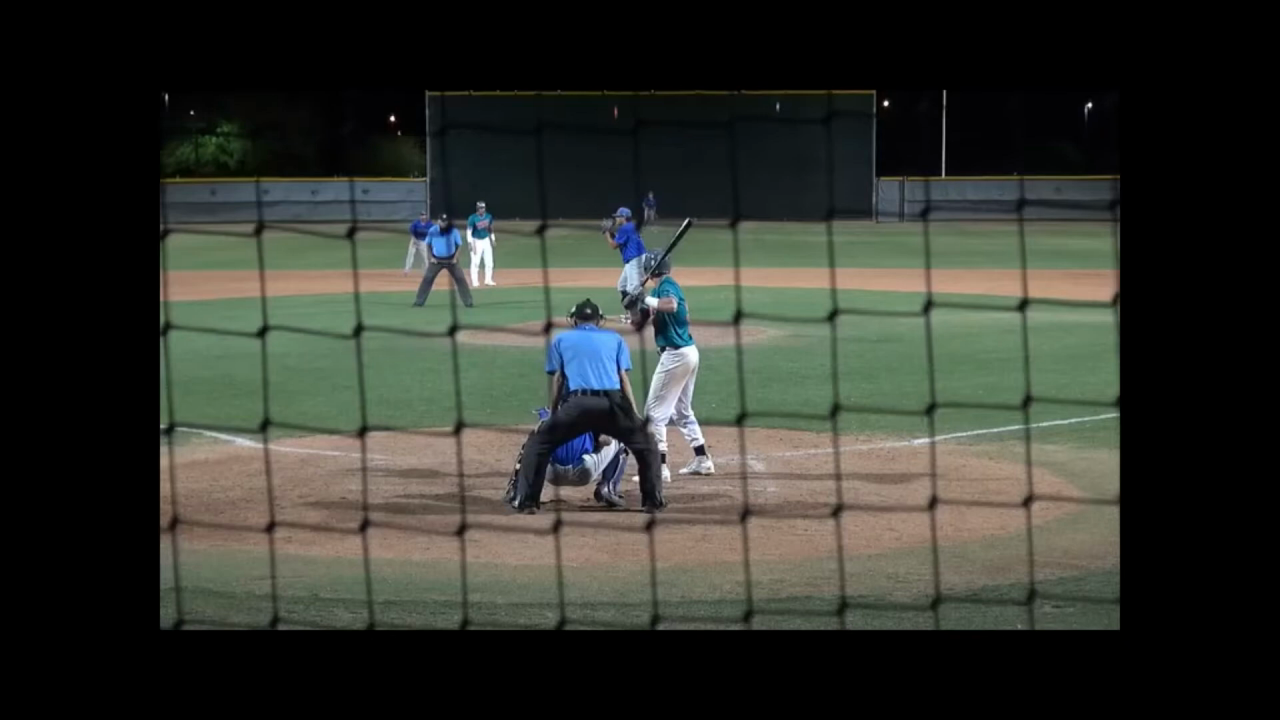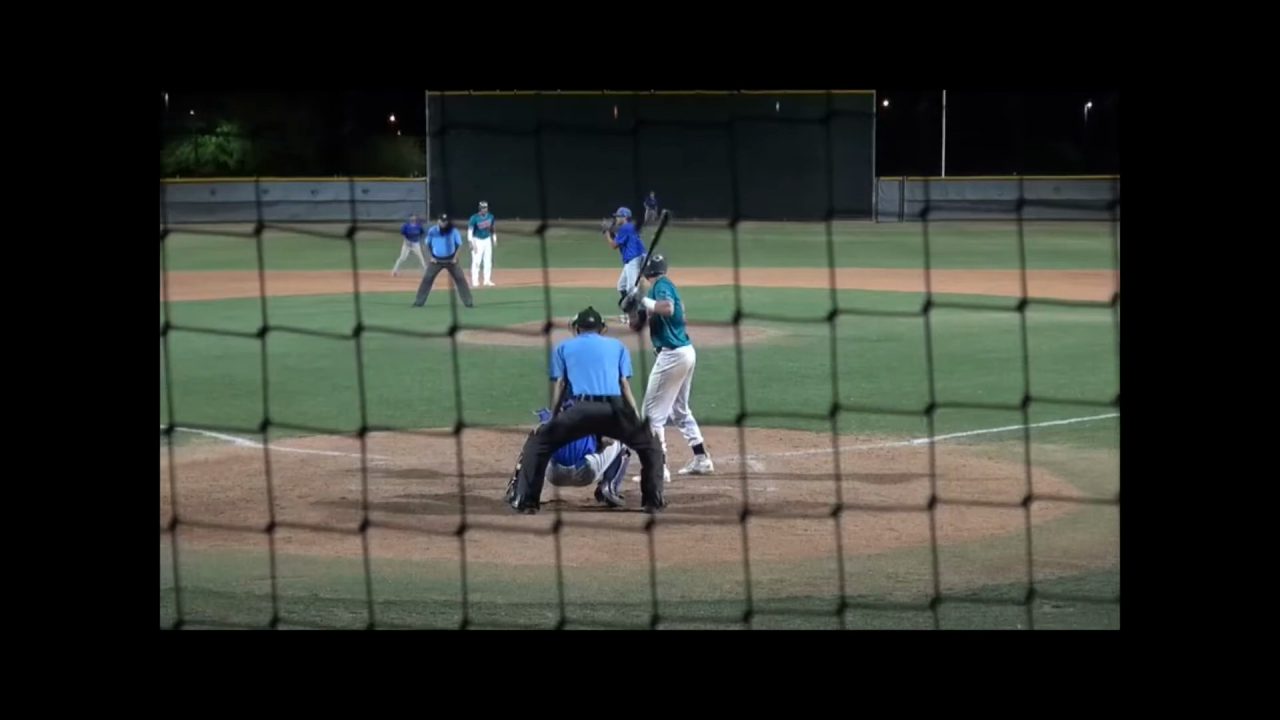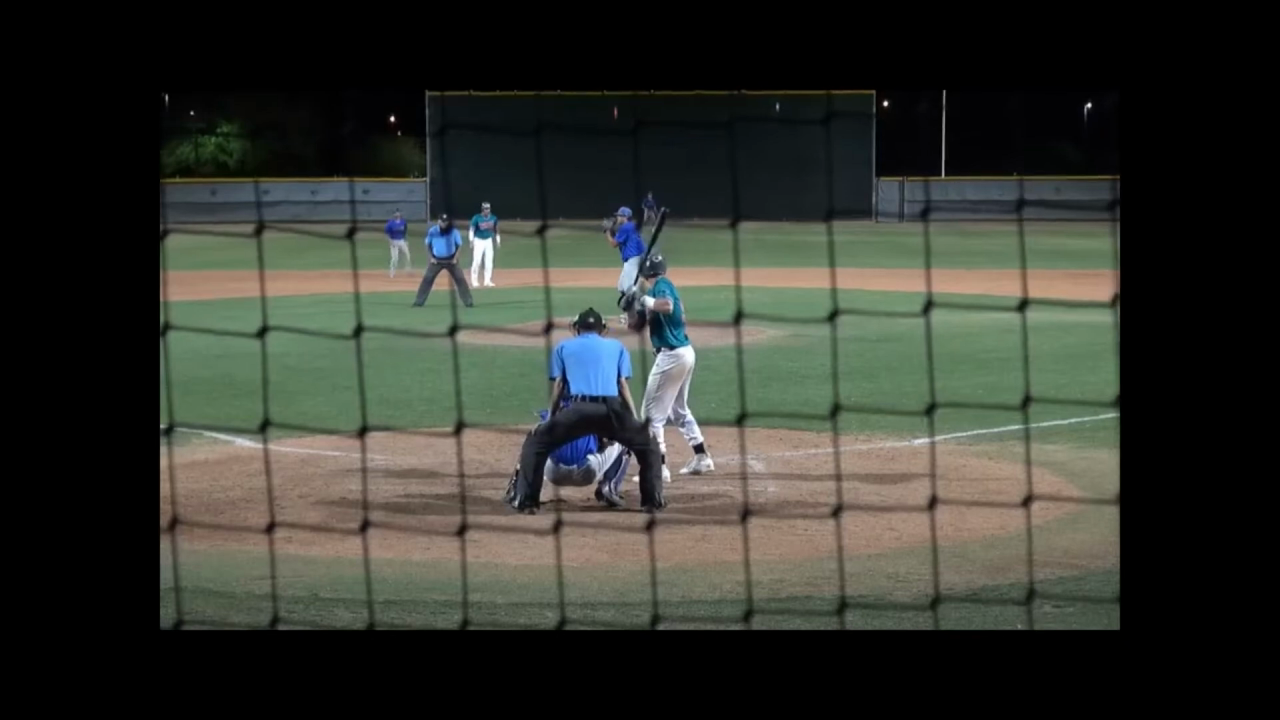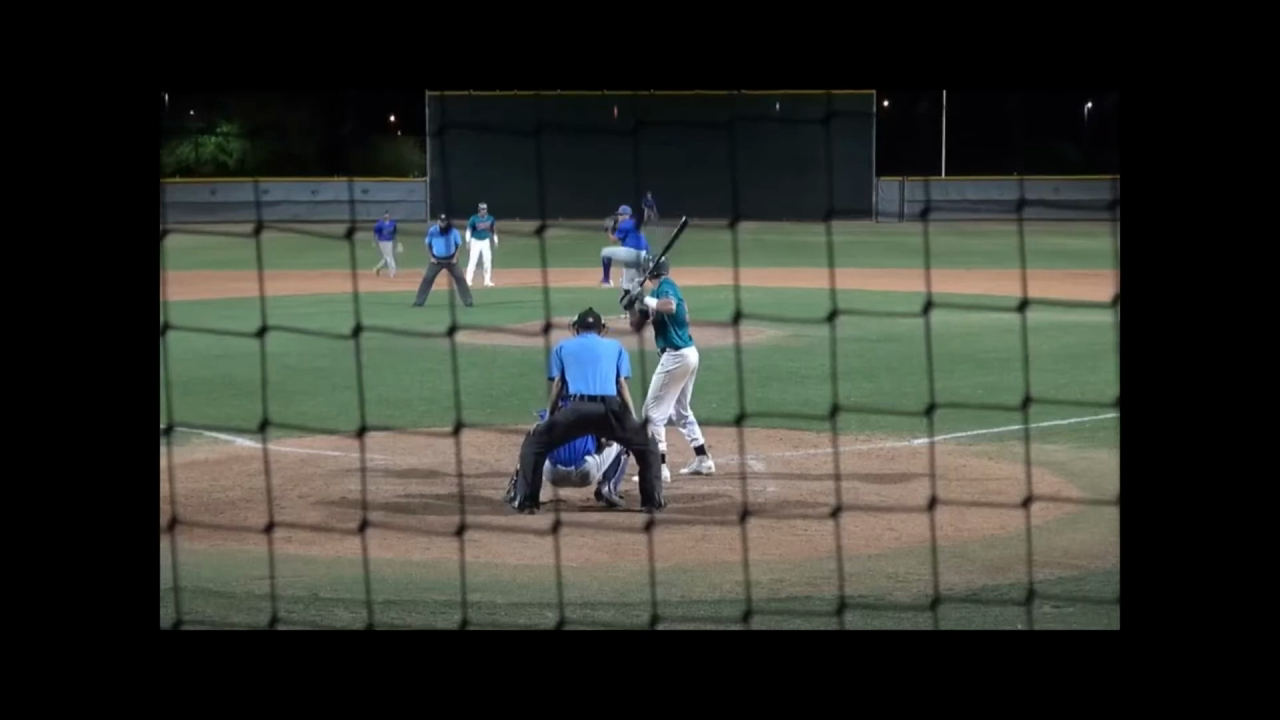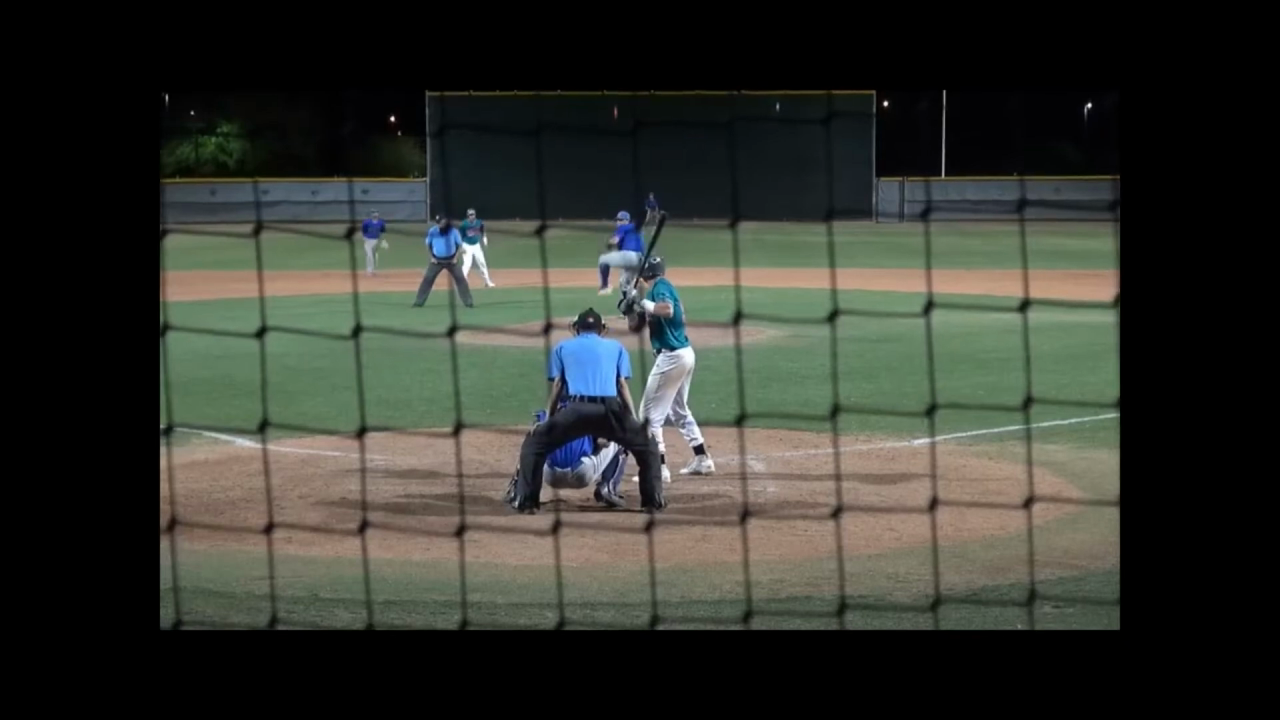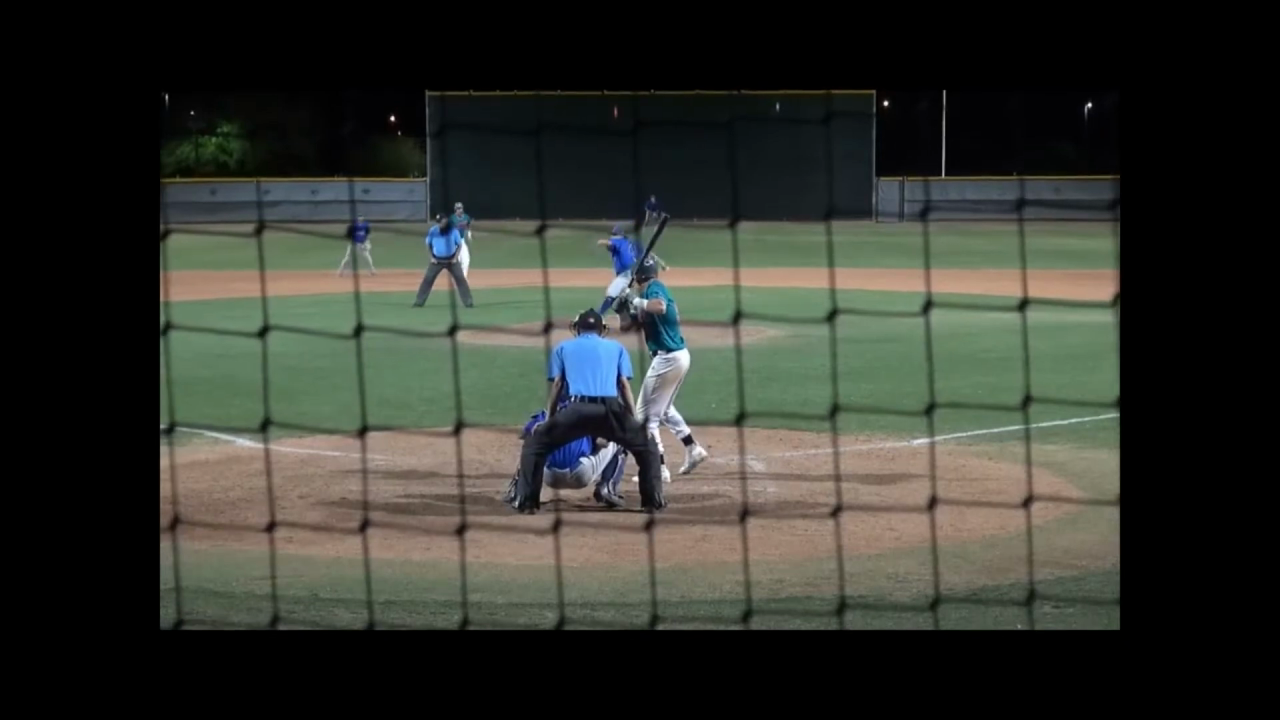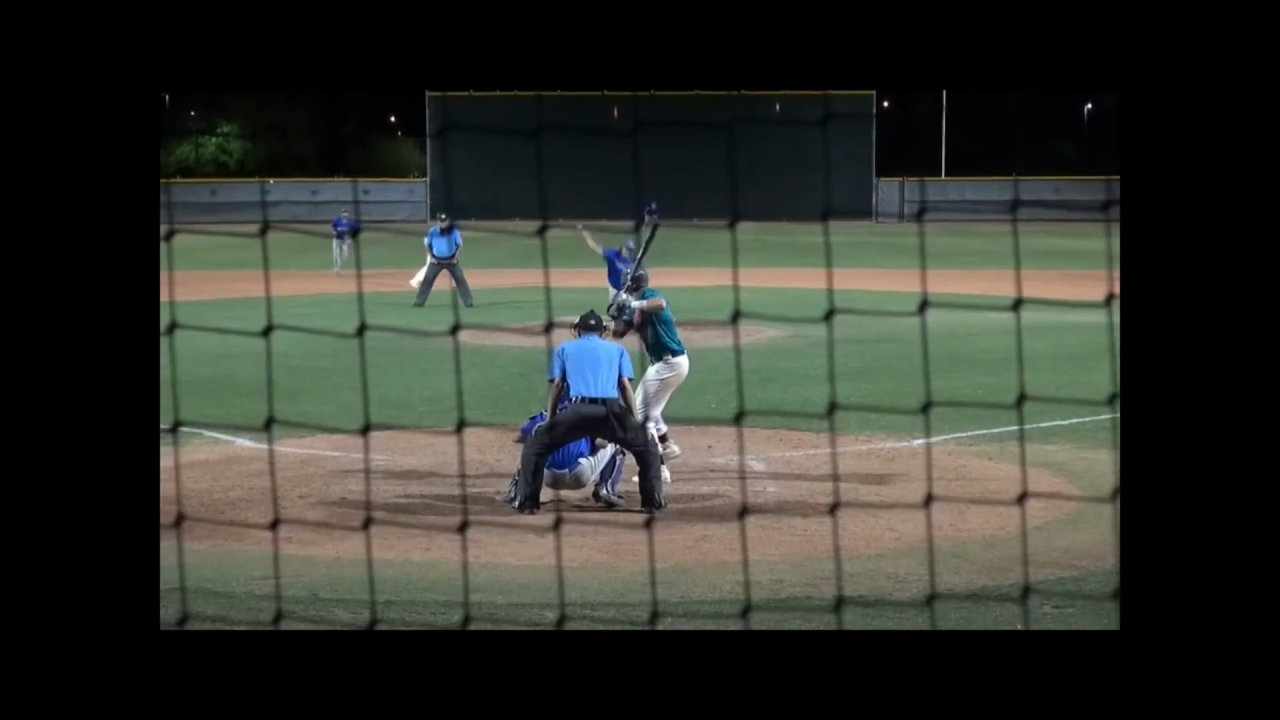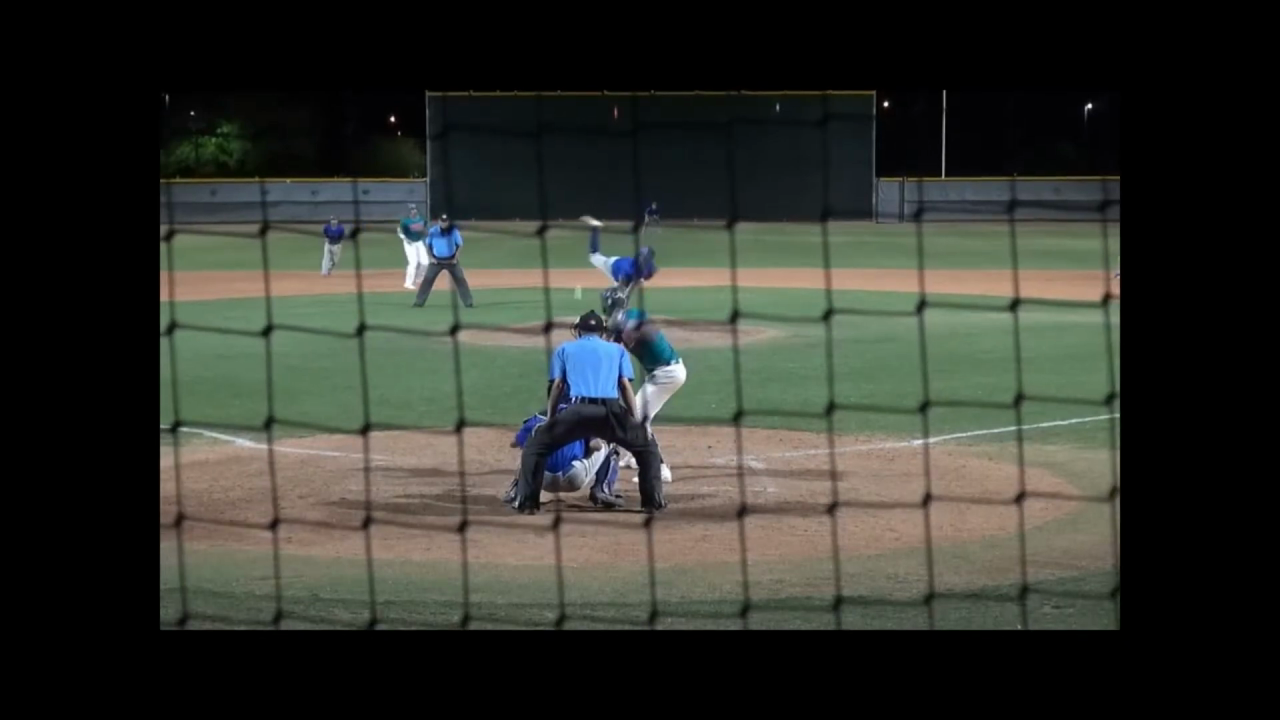
dt=0.3s
person 1, frame 1
left shoulder: (667, 285)
right shoulder: (660, 289)
left elbow: (671, 306)
right elbow: (638, 325)
left wrist: (645, 299)
right wrist: (635, 303)
left hip: (676, 355)
right hip: (687, 352)
left knee: (655, 411)
right knee: (681, 410)
left ankle: (659, 467)
right ankle: (702, 460)
person 1, frame 2
left shoulder: (662, 285)
right shoulder: (657, 288)
left elbow: (668, 308)
right elbow: (636, 326)
left wrist: (643, 300)
right wrist: (633, 304)
left hip: (672, 355)
right hip: (684, 352)
left knee: (653, 411)
right knee: (679, 409)
left ankle: (659, 468)
right ankle: (701, 458)
person 1, frame 3
left shoulder: (661, 285)
right shoulder: (656, 288)
left elbow: (667, 307)
right elbow: (635, 326)
left wrist: (643, 297)
right wrist: (632, 303)
left hip: (671, 355)
right hip: (684, 353)
left knee: (652, 412)
right knee: (678, 409)
left ankle: (659, 468)
right ankle: (701, 458)
person 1, frame 4
left shoulder: (665, 286)
right shoulder: (659, 289)
left elbow: (669, 306)
right elbow: (637, 325)
left wrist: (644, 298)
right wrist: (632, 303)
left hip: (676, 356)
right hip: (687, 354)
left knee: (653, 412)
right knee: (680, 410)
left ankle: (659, 467)
right ankle: (703, 460)
person 1, frame 5
left shoulder: (660, 287)
right shoulder: (659, 288)
left elbow: (667, 310)
right elbow: (635, 327)
left wrist: (641, 302)
right wrist: (631, 307)
left hip: (672, 357)
right hip: (684, 354)
left knee: (650, 413)
right knee: (679, 410)
left ankle: (659, 468)
right ankle: (702, 459)
person 1, frame 6
left shoulder: (654, 288)
right shoulder: (649, 291)
left elbow: (660, 307)
right elbow: (626, 326)
left wrist: (634, 300)
right wrist: (625, 306)
left hip: (667, 358)
right hip: (678, 355)
left knee: (646, 414)
right knee: (663, 409)
left ankle: (658, 469)
right ankle: (693, 449)
person 1, frame 7
left shoulder: (647, 296)
right shoulder: (632, 309)
left elbow: (660, 304)
right elbow: (618, 333)
left wrist: (630, 303)
right wrist: (617, 311)
left hip: (671, 363)
right hip: (661, 362)
left knee: (643, 414)
right knee: (646, 407)
right ankle: (666, 446)
person 1, frame 8
left shoulder: (633, 315)
right shoulder: (623, 322)
left elbow: (652, 332)
left wrist: (625, 328)
right wrist: (615, 328)
left hip: (666, 372)
right hip: (659, 372)
left knee: (639, 418)
right knee: (640, 414)
left ankle: (659, 469)
person 2, frame 1
left shoulder: (561, 340)
right shoulder: (615, 339)
left elbow: (557, 379)
right elbow: (623, 378)
left wrist: (551, 414)
right wrist: (635, 415)
left hip: (578, 404)
right hip: (611, 403)
left knee: (538, 443)
right knee: (645, 445)
left ankle: (525, 500)
right ankle: (653, 500)
person 2, frame 2
left shoulder: (564, 347)
right shoulder: (617, 345)
left elbow: (560, 385)
right elbow: (624, 384)
left wrist: (552, 418)
right wrist: (637, 418)
left hip: (580, 409)
right hip: (613, 409)
left knee: (537, 443)
right knee: (649, 445)
left ankle: (525, 501)
right ankle: (653, 500)
person 2, frame 3
left shoulder: (563, 347)
right shoulder: (617, 346)
left elbow: (558, 384)
right elbow: (623, 385)
left wrist: (550, 418)
right wrist: (636, 420)
left hip: (578, 409)
right hip: (610, 409)
left knee: (535, 443)
right knee: (647, 445)
left ankle: (525, 500)
right ankle: (653, 500)
person 2, frame 4
left shoulder: (562, 347)
right shoulder: (616, 346)
left elbow: (557, 384)
right elbow: (622, 384)
left wrist: (548, 418)
right wrist: (635, 420)
left hip: (575, 409)
right hip: (609, 409)
left knee: (534, 444)
right knee: (646, 446)
left ankle: (525, 501)
right ankle: (653, 500)
person 2, frame 5
left shoulder: (562, 347)
right shoulder: (616, 347)
left elbow: (557, 385)
right elbow: (622, 385)
left wrist: (548, 419)
right wrist: (635, 421)
left hip: (576, 409)
right hip: (609, 409)
left knee: (534, 444)
right knee: (646, 445)
left ankle: (525, 501)
right ankle: (653, 501)
person 2, frame 6
left shoulder: (563, 347)
right shoulder: (616, 347)
left elbow: (557, 385)
right elbow: (624, 384)
left wrist: (548, 420)
right wrist: (636, 421)
left hip: (576, 410)
right hip: (609, 410)
left knee: (534, 444)
right knee: (646, 446)
left ankle: (525, 501)
right ankle: (653, 501)
person 2, frame 7
left shoulder: (564, 348)
right shoulder: (617, 349)
left elbow: (557, 384)
right elbow: (625, 385)
left wrist: (549, 419)
right wrist: (636, 421)
left hip: (577, 410)
right hip: (610, 411)
left knee: (535, 445)
right knee: (647, 446)
left ankle: (525, 501)
right ankle: (653, 501)
person 2, frame 8
left shoulder: (565, 349)
right shoulder: (617, 349)
left elbow: (557, 385)
right elbow: (625, 385)
left wrist: (549, 419)
right wrist: (635, 421)
left hip: (578, 410)
right hip: (610, 411)
left knee: (535, 446)
right knee: (646, 446)
left ankle: (525, 501)
right ankle: (653, 501)
